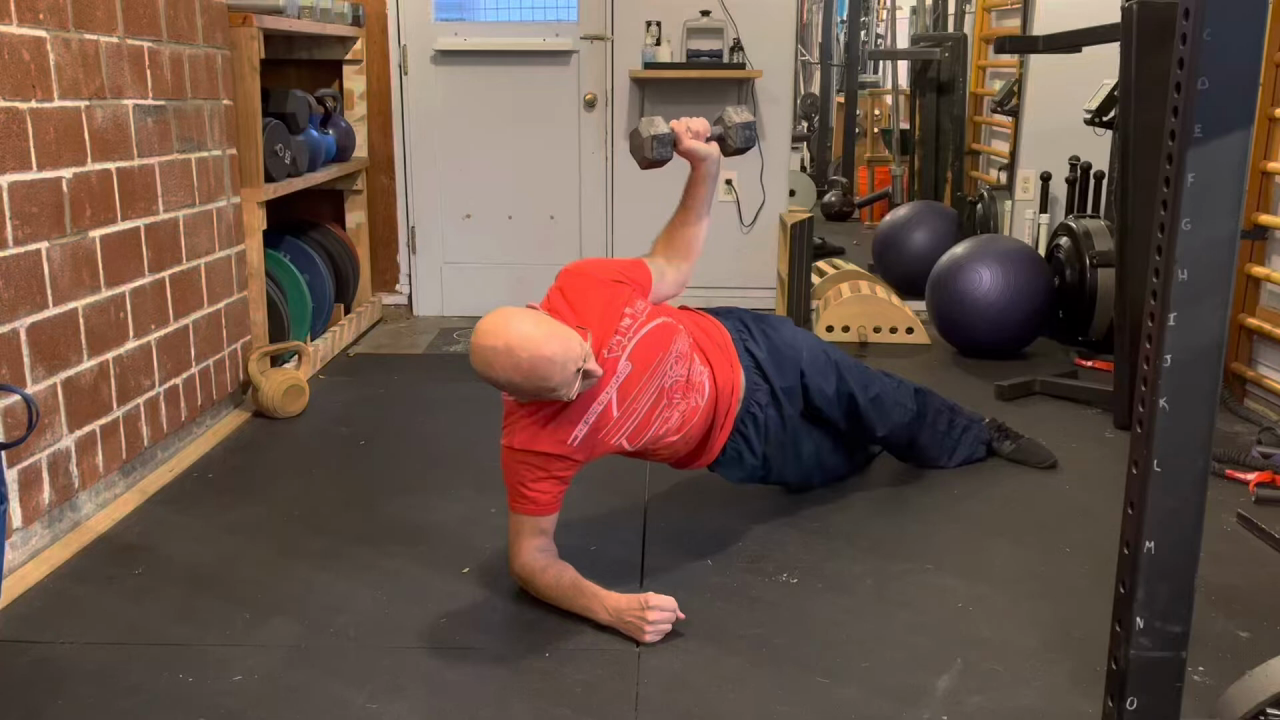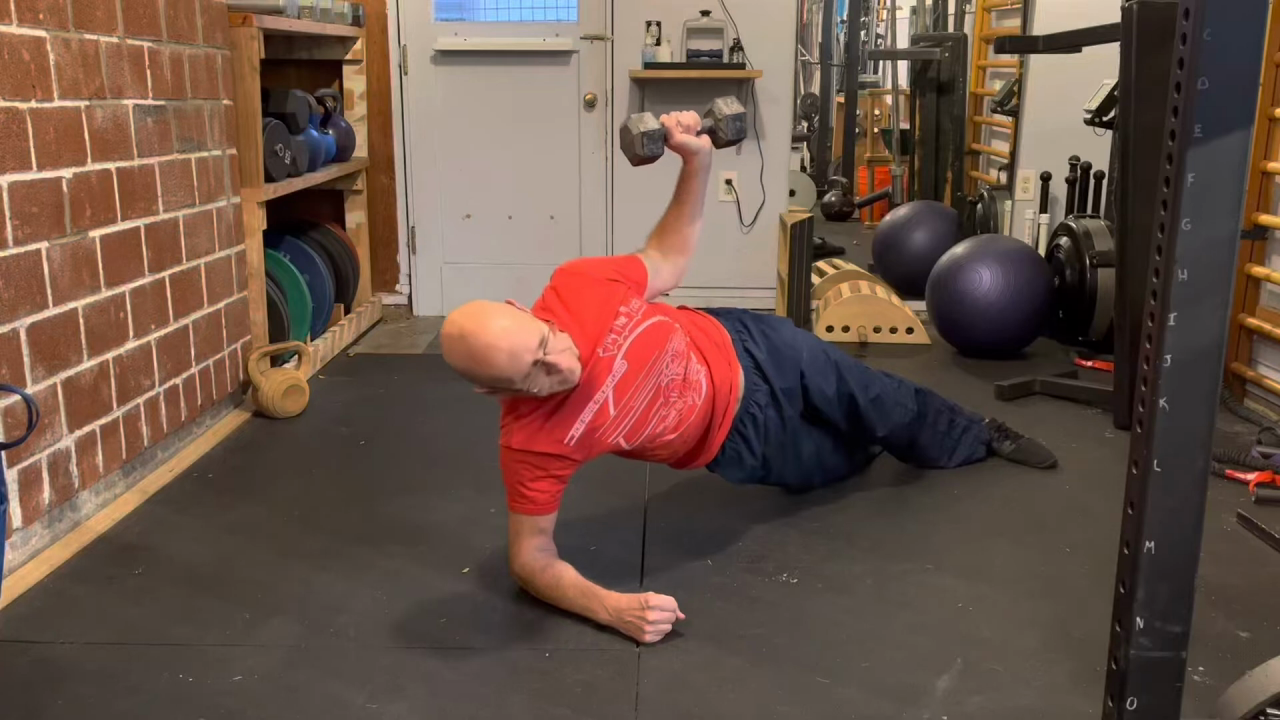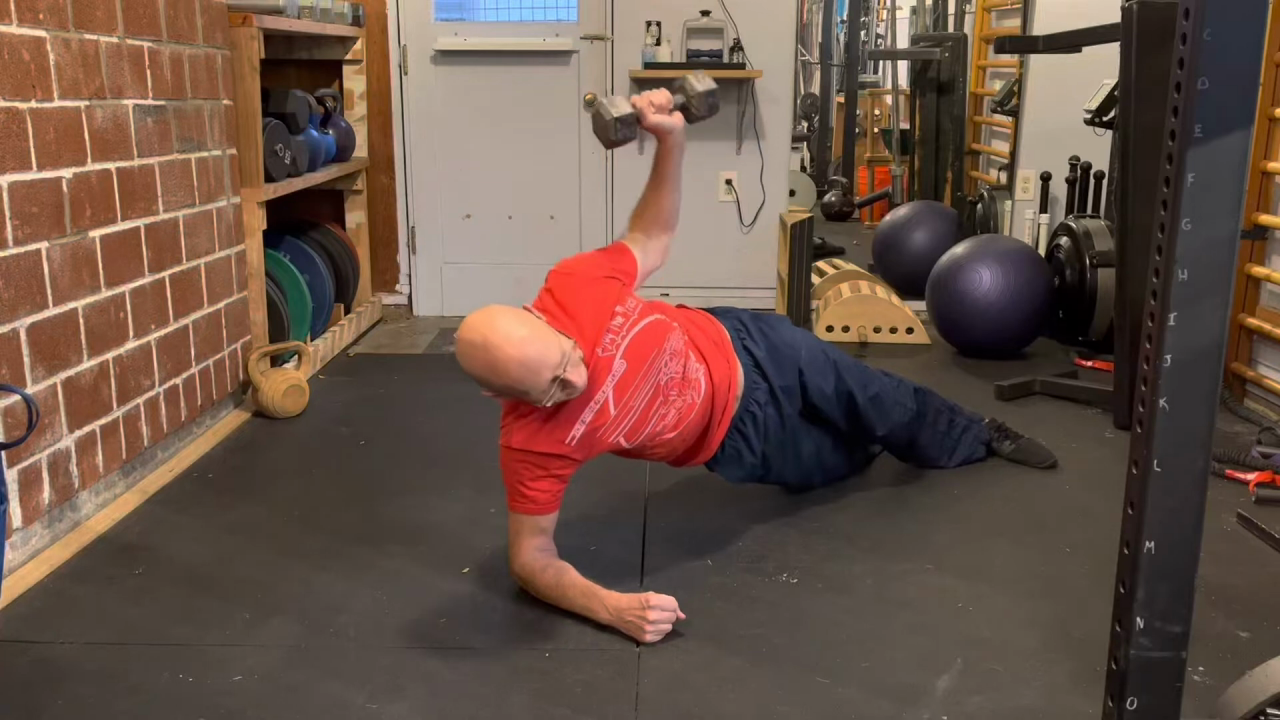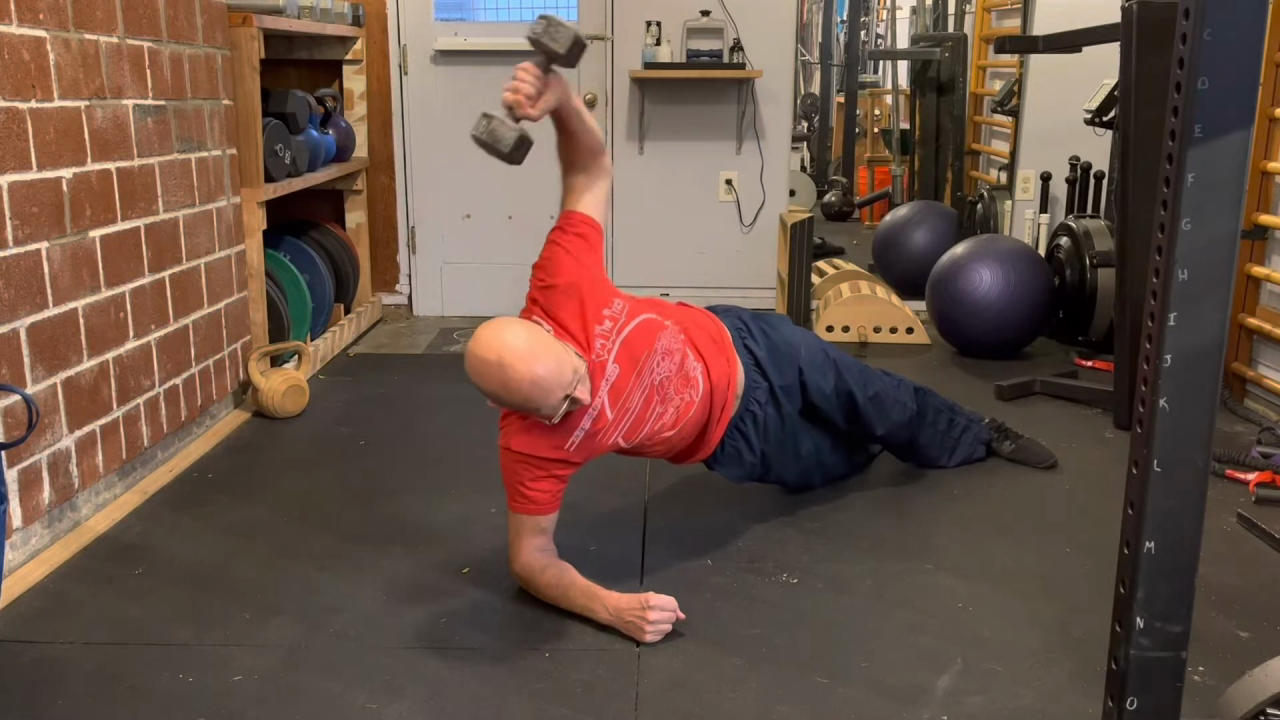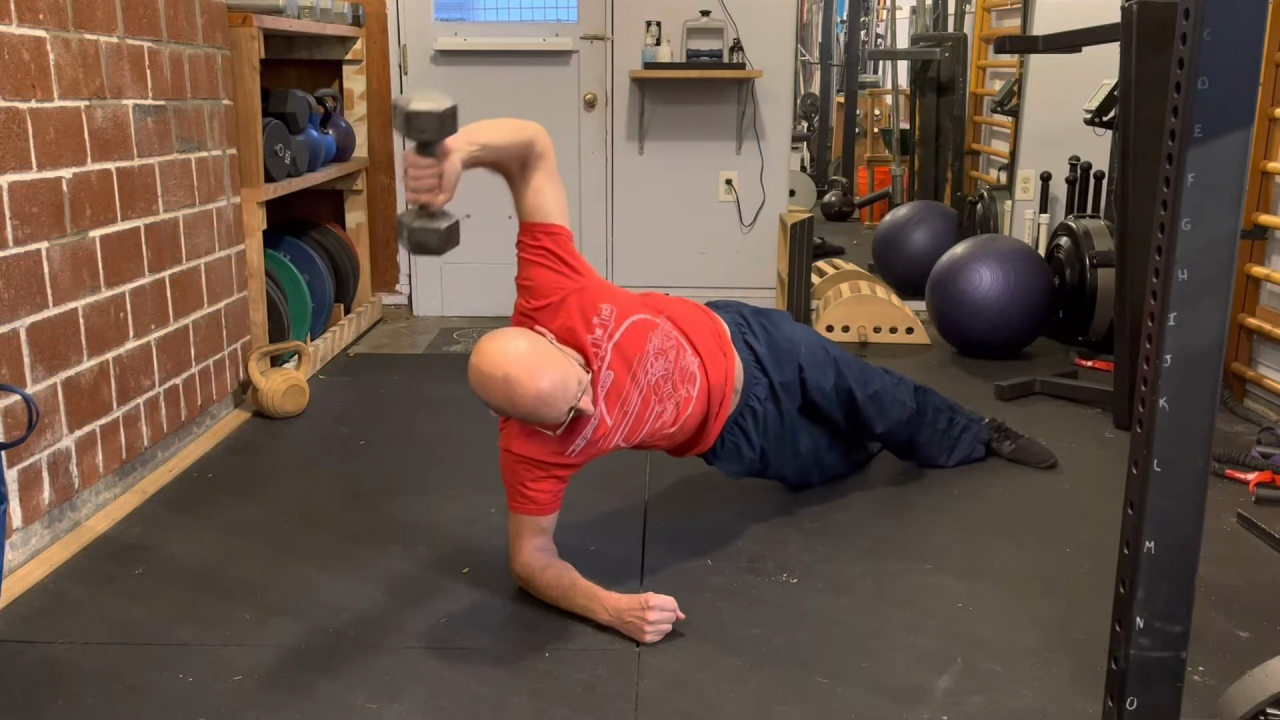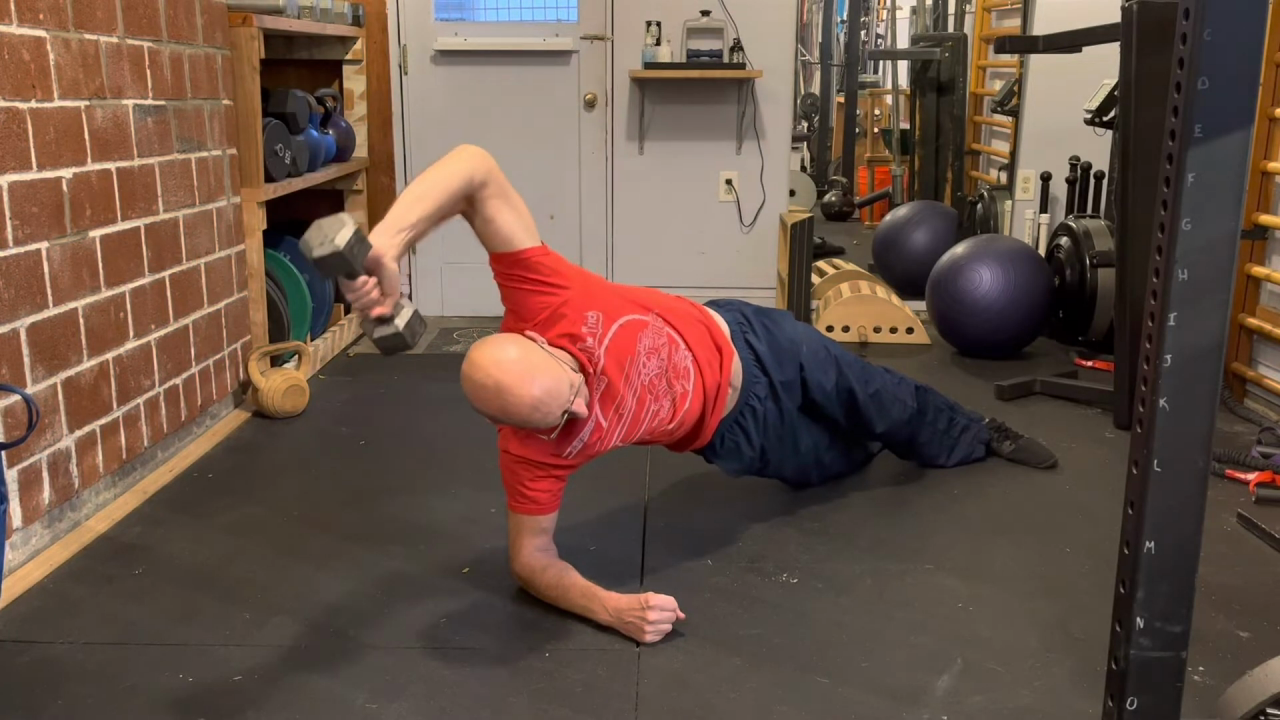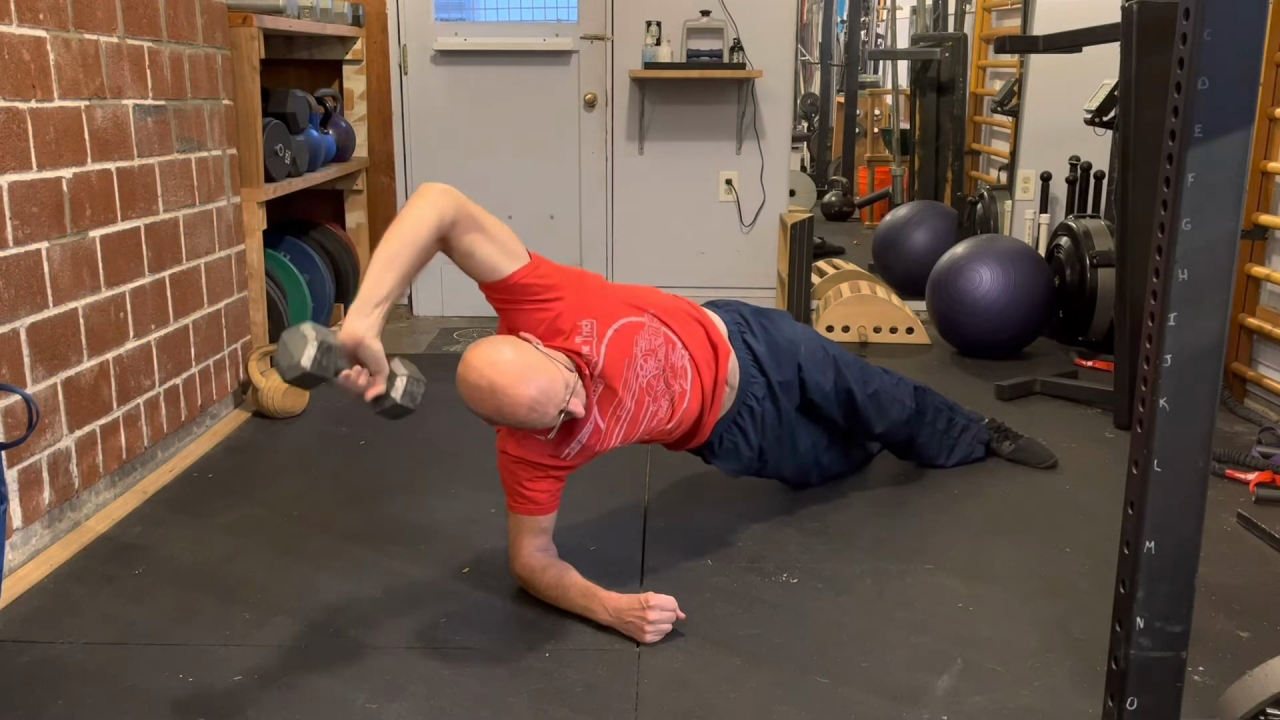
dt=0.5s
person 1, frame 1
left shoulder: (581, 286)
right shoulder: (533, 442)
left elbow: (671, 268)
right elbow: (530, 556)
left wrist: (705, 166)
right wrist: (612, 608)
left hip: (744, 349)
right hip: (736, 441)
left knee: (886, 405)
right knee: (839, 461)
left ankle: (982, 434)
right ankle: (927, 444)
person 1, frame 2
left shoulder: (577, 287)
right shoulder: (529, 440)
left elbow: (667, 262)
right elbow: (530, 556)
left wrist: (698, 161)
right wrist: (612, 608)
left hip: (742, 349)
right hip: (736, 441)
left knee: (889, 407)
right knee: (836, 462)
left ankle: (979, 434)
right ankle: (923, 445)
person 1, frame 3
left shoulder: (573, 286)
right shoulder: (531, 440)
left elbow: (651, 242)
right elbow: (531, 557)
left wrist: (669, 140)
right wrist: (613, 608)
left hip: (742, 348)
right hip: (736, 440)
left knee: (888, 407)
right knee: (841, 462)
left ankle: (981, 435)
right ankle: (923, 442)
person 1, frame 4
left shoulder: (559, 291)
right shoulder: (529, 442)
left elbow: (591, 172)
right elbow: (531, 556)
left wrist: (559, 100)
right wrist: (612, 607)
left hip: (743, 348)
right hip: (736, 439)
left knee: (890, 409)
right knee: (836, 461)
left ankle: (979, 435)
right ankle: (873, 442)
person 1, frame 5
left shoulder: (551, 300)
right shoulder: (532, 447)
left elbow: (532, 145)
right elbow: (530, 557)
left wrist: (455, 149)
right wrist: (610, 608)
left hip: (743, 342)
right hip: (734, 435)
left knee: (887, 405)
right knee: (834, 462)
left ankle: (980, 437)
right ankle: (920, 444)
person 1, frame 6
left shoulder: (542, 301)
right shoulder: (531, 445)
left elbow: (476, 170)
right elbow: (531, 558)
left wrist: (386, 237)
right wrist: (611, 607)
left hip: (743, 343)
right hip: (734, 432)
left knee: (888, 406)
right knee: (835, 461)
left ankle: (977, 435)
right ankle: (922, 445)
person 1, frame 7
left shoulder: (537, 304)
right shoulder: (530, 447)
left elbow: (441, 204)
right elbow: (531, 559)
left wrist: (367, 315)
right wrist: (611, 608)
left hip: (744, 345)
right hip: (732, 433)
left knee: (889, 407)
right knee: (835, 461)
left ankle: (978, 435)
right ankle: (923, 445)
